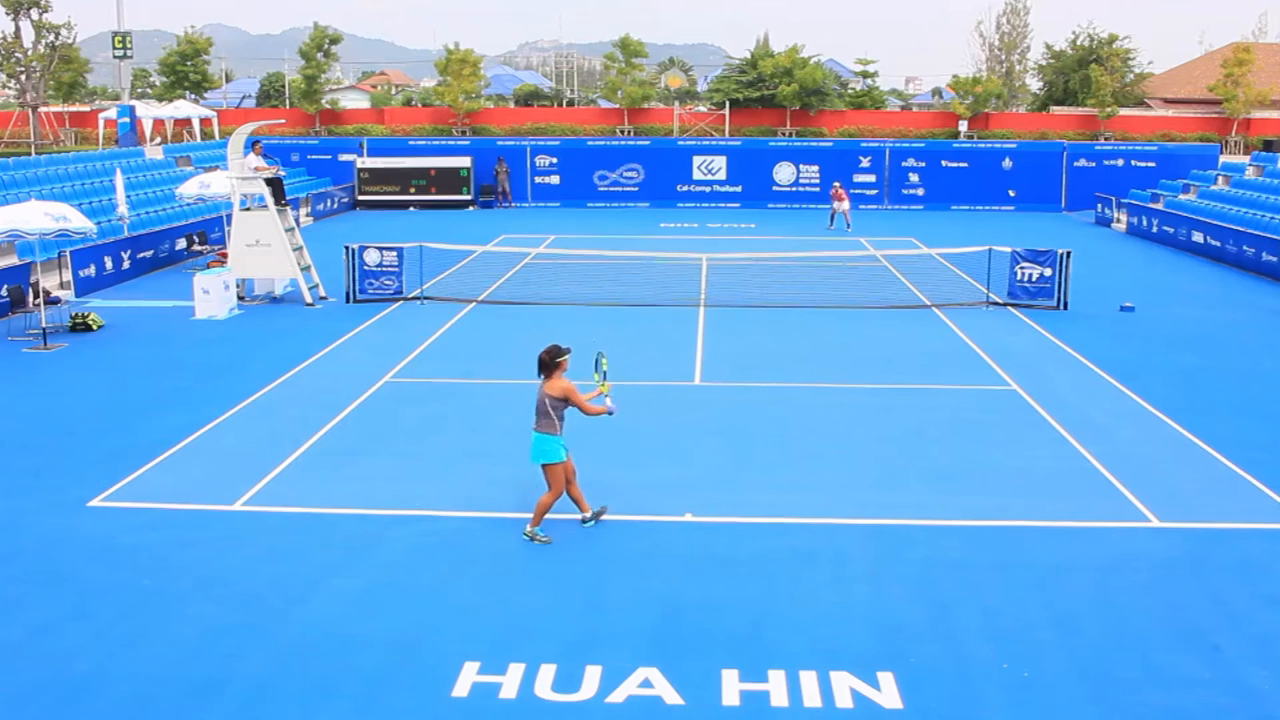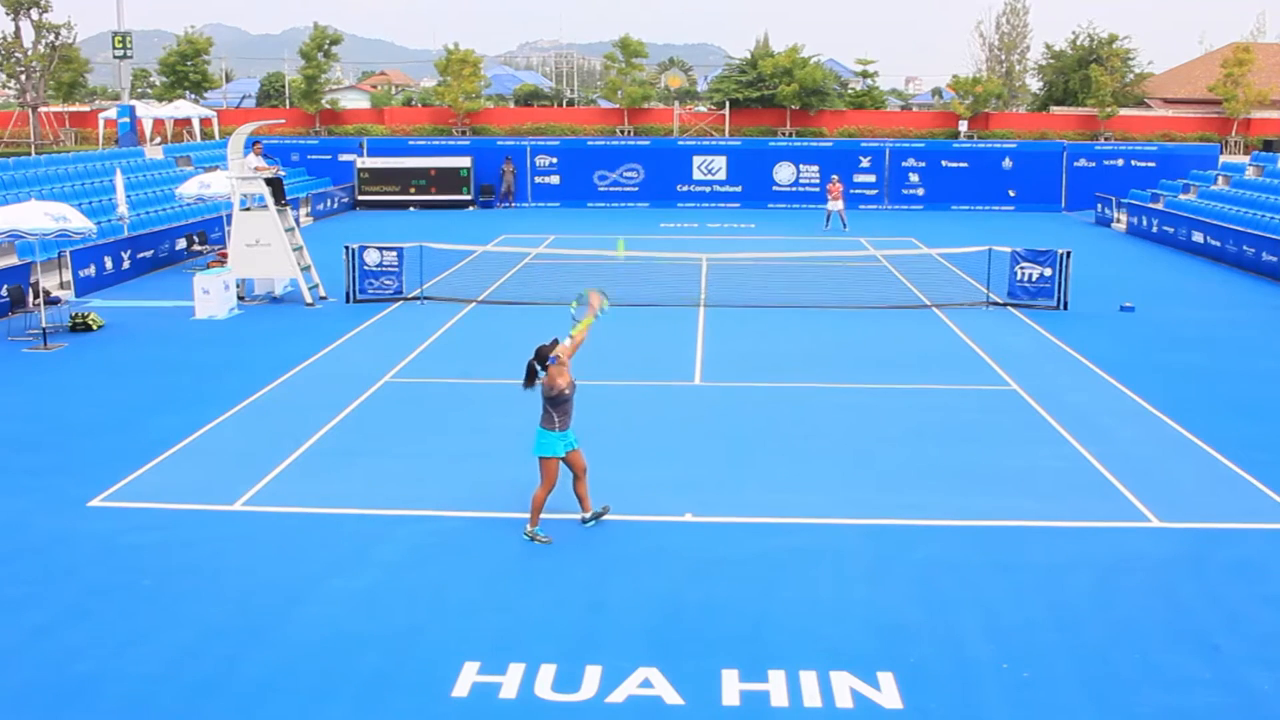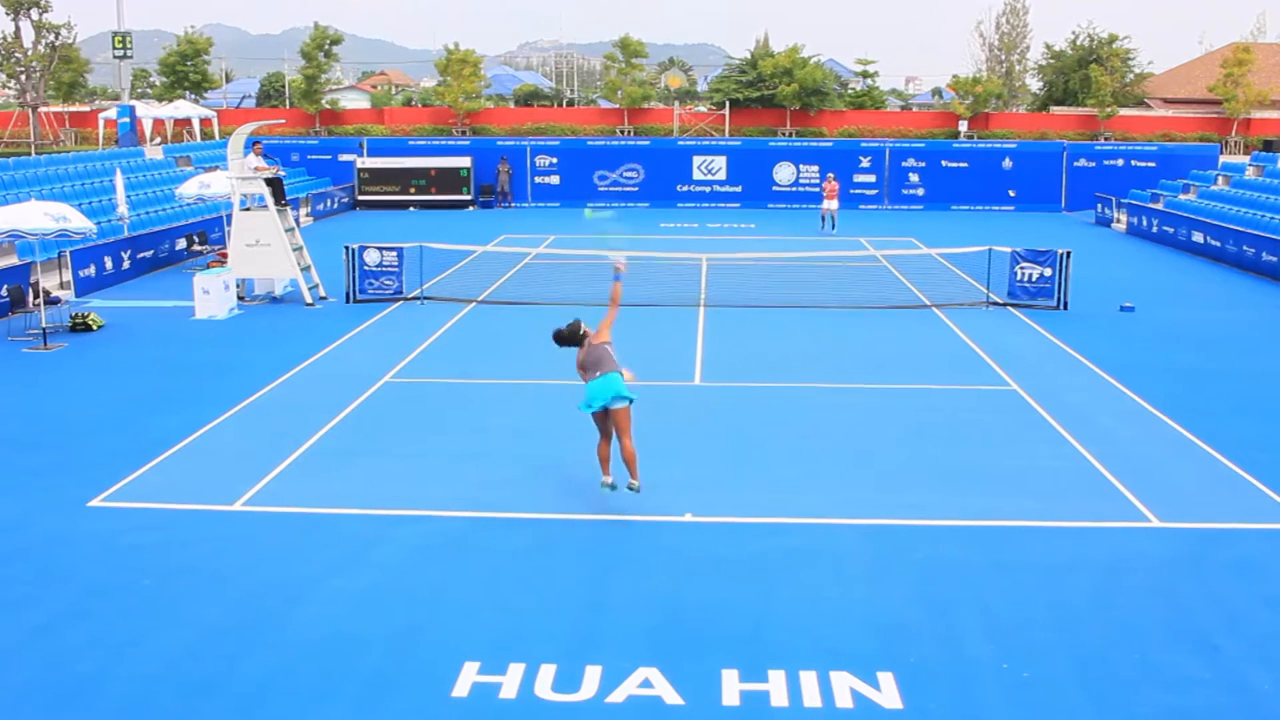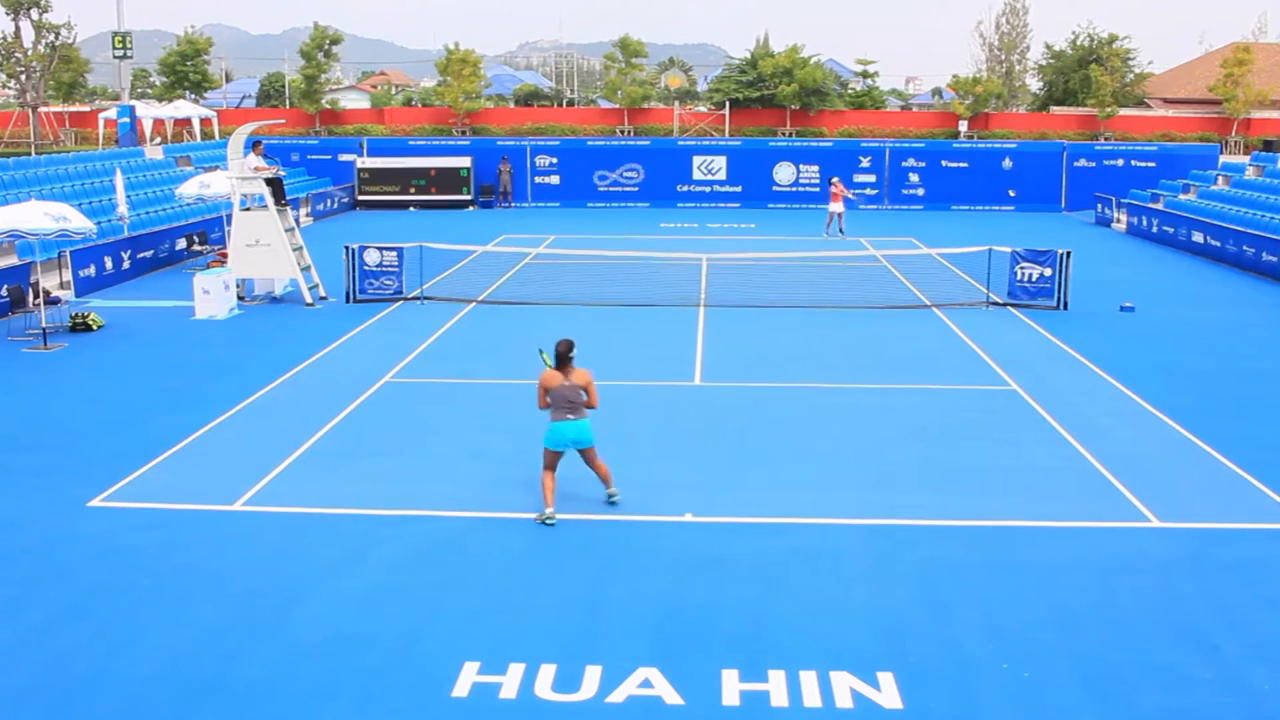
dt=1s
person 1, frame 1
left shoulder: (550, 381)
right shoulder: (563, 384)
left elbow: (572, 401)
right elbow: (587, 410)
left wrist: (596, 393)
right wrist: (608, 408)
left hip: (551, 439)
right hip: (548, 441)
left knee: (570, 477)
right knee: (556, 490)
left ankle: (587, 514)
right ankle: (531, 529)
person 1, frame 2
left shoulder: (563, 368)
right shoulder: (551, 383)
left elbow: (578, 340)
right elbow: (554, 383)
right wrist: (554, 360)
left hip: (564, 434)
right hip: (551, 437)
left knee: (580, 471)
right knee: (548, 485)
left ankle: (587, 514)
right ankle: (531, 529)
person 1, frame 3
left shoulder: (580, 358)
right shoulder: (598, 338)
right elbow: (614, 304)
right wrist: (618, 277)
left hip: (594, 393)
right hip: (612, 388)
left knee: (605, 438)
right knee: (625, 439)
left ankle: (606, 478)
right ankle: (633, 481)
person 1, frame 4
left shoulder: (546, 376)
right shoulder: (585, 375)
left elbow: (542, 405)
right elbow: (593, 404)
left hip: (558, 429)
right hip: (581, 426)
left knee: (548, 470)
right knee: (593, 462)
left ankle: (549, 511)
right ankle: (611, 491)
